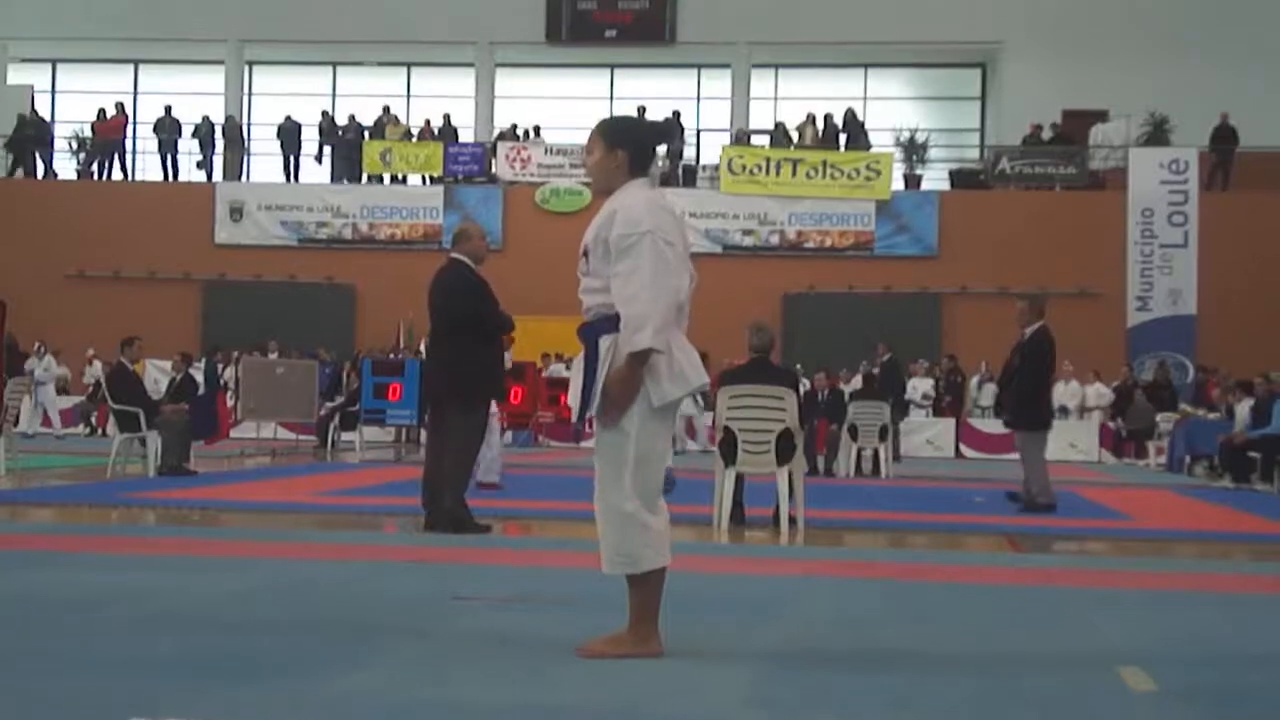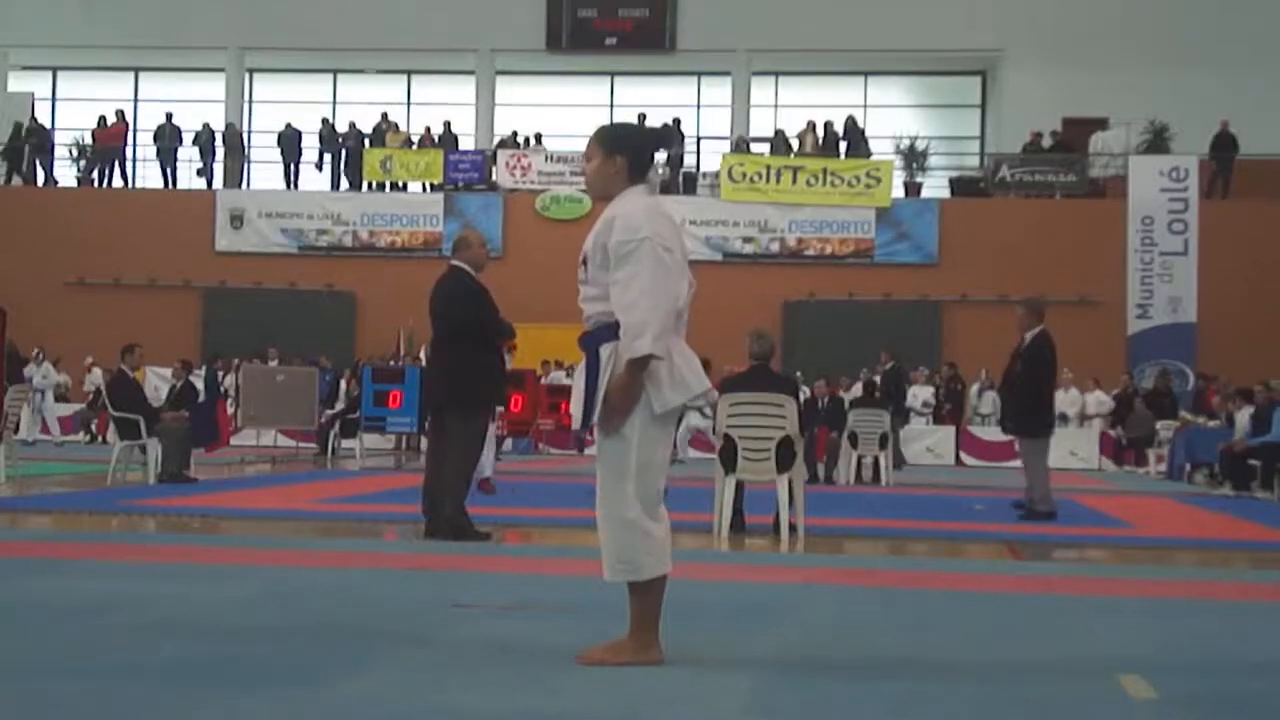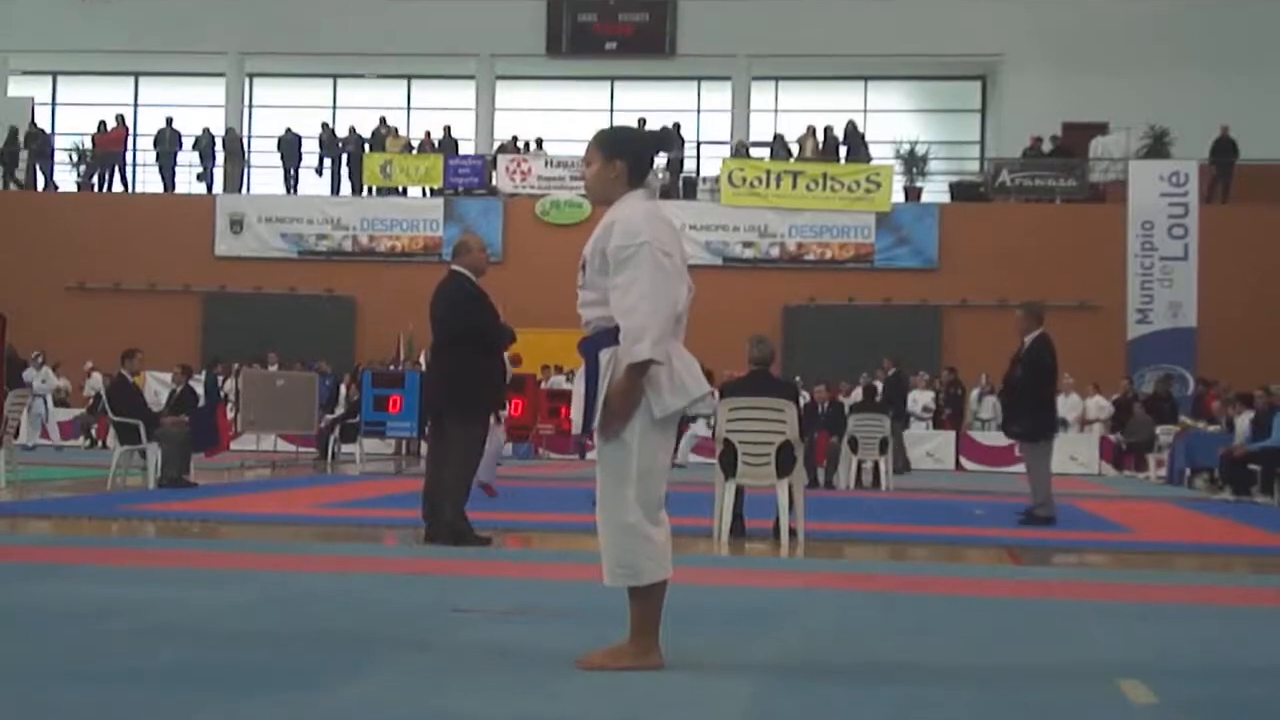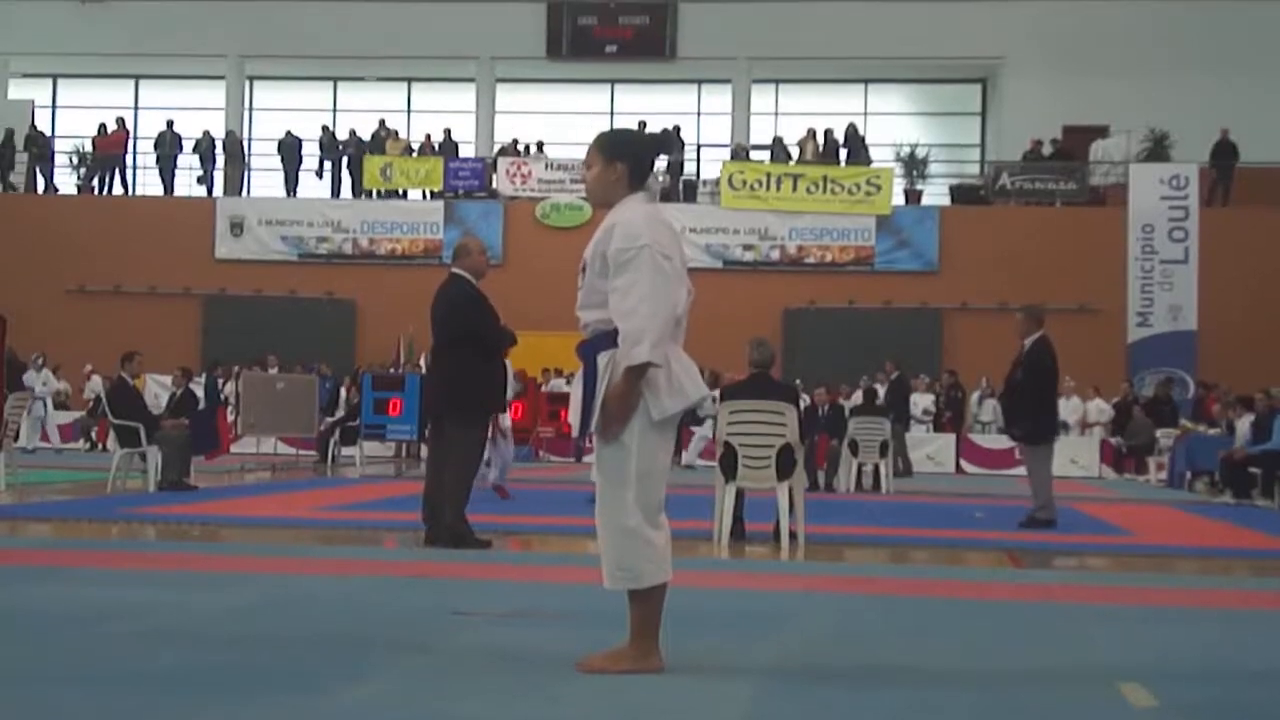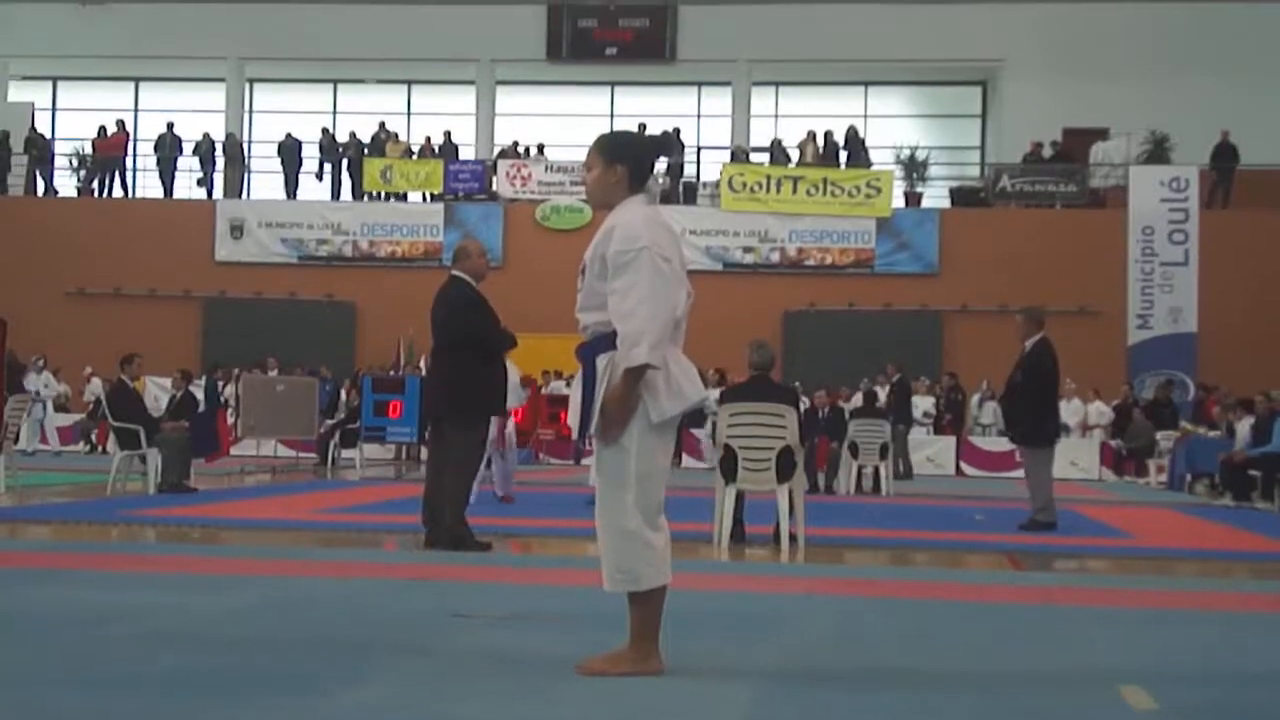
dt=0.1s
person 1, frame 1
left shoulder: (636, 210)
right shoulder: (631, 208)
left elbow: (649, 298)
left wrist: (629, 371)
left hip: (632, 363)
right hip: (626, 361)
left knee: (628, 494)
right knee: (630, 493)
left ankle: (643, 633)
right ankle: (640, 628)
person 1, frame 2
left shoulder: (634, 217)
right shoulder: (630, 215)
left elbow: (648, 305)
left wrist: (629, 378)
left hip: (633, 371)
right hip: (626, 369)
left knee: (630, 501)
right knee: (629, 501)
left ankle: (643, 641)
right ankle: (641, 636)
person 1, frame 3
left shoulder: (632, 222)
right shoulder: (632, 219)
left elbow: (647, 310)
left wrist: (628, 383)
left hip: (632, 375)
right hip: (629, 374)
left knee: (631, 506)
right knee: (631, 505)
left ankle: (642, 646)
right ankle: (641, 640)
person 1, frame 4
left shoulder: (633, 225)
right shoulder: (633, 222)
left elbow: (646, 313)
left wrist: (626, 386)
left hip: (632, 379)
right hip: (628, 377)
left knee: (630, 508)
right knee: (630, 508)
left ankle: (643, 648)
right ankle: (640, 643)
person 1, frame 5
left shoulder: (633, 227)
right shoulder: (635, 224)
left elbow: (646, 316)
left wrist: (625, 389)
left hip: (632, 381)
right hip: (630, 380)
left knee: (631, 511)
right knee: (630, 511)
left ankle: (643, 651)
right ankle: (640, 645)
person 2, frame 1
left shoulder: (443, 277)
right shoulder: (470, 281)
right elbow: (494, 324)
left wrist: (498, 324)
right wrist: (507, 322)
left hip: (443, 370)
right hip: (467, 374)
left knee: (441, 442)
right knee: (462, 445)
left ankle: (436, 511)
right ankle: (452, 513)
person 2, frame 2
left shoulder: (444, 284)
right shoulder: (469, 288)
right elbow: (494, 331)
left wrist: (497, 330)
right wrist: (506, 329)
left hip: (443, 378)
right hip: (467, 381)
left knee: (441, 450)
right knee: (462, 452)
left ankle: (436, 518)
right ankle: (452, 521)
person 2, frame 3
left shoulder: (446, 288)
right shoulder: (468, 292)
right elbow: (495, 335)
left wrist: (498, 335)
right wrist: (507, 334)
left hip: (445, 382)
right hip: (467, 386)
left knee: (442, 454)
right knee: (462, 457)
left ankle: (436, 523)
right ankle: (452, 525)
person 2, frame 4
left shoulder: (447, 291)
right shoulder: (468, 295)
right elbow: (494, 338)
left wrist: (498, 337)
right wrist: (508, 336)
left hip: (445, 385)
right hip: (467, 389)
left knee: (442, 457)
right knee: (462, 460)
left ankle: (436, 526)
right ankle: (452, 528)
person 2, frame 5
left shoulder: (447, 293)
right shoulder: (468, 297)
right elbow: (493, 341)
left wrist: (499, 339)
right wrist: (509, 339)
left hip: (446, 387)
right hip: (466, 391)
left knee: (442, 460)
right knee: (461, 463)
left ankle: (436, 529)
right ankle: (452, 531)
person 3, frame 1
left shoulder: (1039, 341)
right shoulder: (1030, 337)
left elbow: (1031, 379)
right elbow: (1018, 373)
left wrist: (1013, 409)
right wrist: (1010, 406)
left hip: (1030, 407)
right hip: (1027, 406)
left knee: (1031, 452)
right knee: (1029, 451)
left ankle: (1043, 499)
right ankle: (1030, 493)
person 3, frame 2
left shoulder: (1041, 346)
right shoulder: (1030, 342)
left elbow: (1033, 385)
right elbow: (1018, 378)
left wrist: (1017, 416)
right wrist: (1014, 414)
left hip: (1033, 413)
right hip: (1029, 412)
left knee: (1034, 459)
right knee: (1032, 459)
left ankle: (1044, 507)
right ankle: (1034, 500)
person 3, frame 3
left shoulder: (1040, 349)
right shoulder: (1031, 345)
left elbow: (1034, 389)
right elbow: (1019, 382)
left wrist: (1025, 421)
right wrist: (1018, 418)
left hip: (1034, 418)
right hip: (1033, 416)
left knee: (1037, 463)
right knee: (1036, 463)
left ankle: (1044, 511)
right ankle: (1040, 507)
person 3, frame 4
left shoulder: (1040, 351)
right shoulder: (1033, 348)
left elbow: (1033, 392)
right elbow: (1021, 385)
left wrist: (1025, 424)
right wrist: (1018, 421)
left hip: (1035, 421)
right hip: (1033, 419)
left knee: (1037, 466)
right knee: (1037, 466)
left ankle: (1044, 514)
right ankle: (1043, 511)
person 3, frame 5
left shoulder: (1037, 354)
right shoulder: (1042, 349)
left elbow: (1032, 394)
left wrist: (1021, 426)
right wrist: (1018, 423)
left hip: (1035, 423)
right hip: (1042, 422)
left knee: (1037, 469)
right knee: (1039, 468)
left ankle: (1044, 516)
right ankle: (1044, 513)
person 4, frame 1
left shoulder: (729, 376)
right shoulder: (788, 377)
right elbow: (799, 420)
left hip: (738, 451)
right hip: (778, 452)
right knee: (794, 447)
left ankle: (736, 509)
right ankle: (782, 512)
person 4, frame 2
left shoulder: (729, 383)
right shoulder: (789, 384)
right elbow: (799, 428)
left hip: (738, 459)
right hip: (778, 460)
right knee: (794, 455)
left ankle: (736, 517)
right ankle: (782, 519)
person 4, frame 3
left shoulder: (729, 388)
right shoulder: (788, 389)
right elbow: (799, 432)
right hip: (778, 464)
right knee: (792, 456)
left ankle: (736, 522)
right ankle: (782, 524)
person 4, frame 4
left shoulder: (729, 391)
right shoulder: (789, 392)
left hip: (739, 467)
right hip: (778, 467)
right knee: (793, 460)
left ankle: (736, 525)
right ankle: (782, 527)
person 4, frame 5
left shoulder: (729, 393)
right shoulder: (789, 394)
left hip: (738, 468)
right hip: (778, 469)
right knee: (793, 464)
left ankle: (736, 527)
right ankle: (782, 529)
